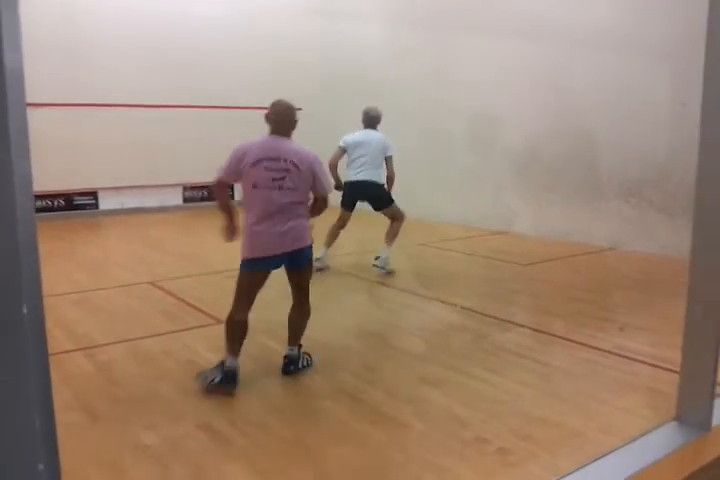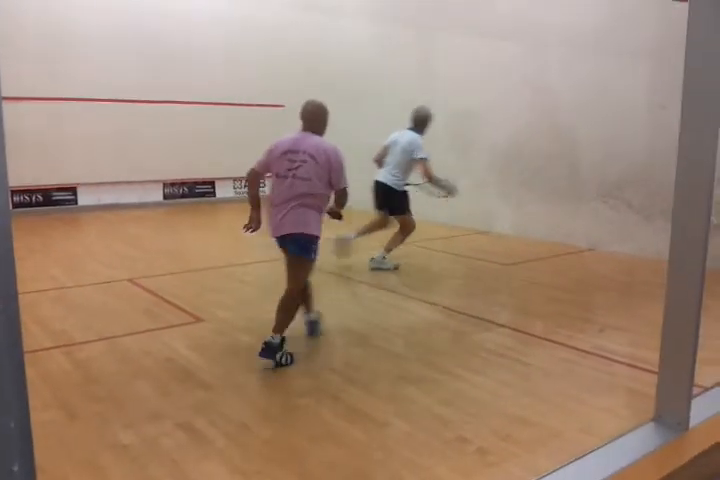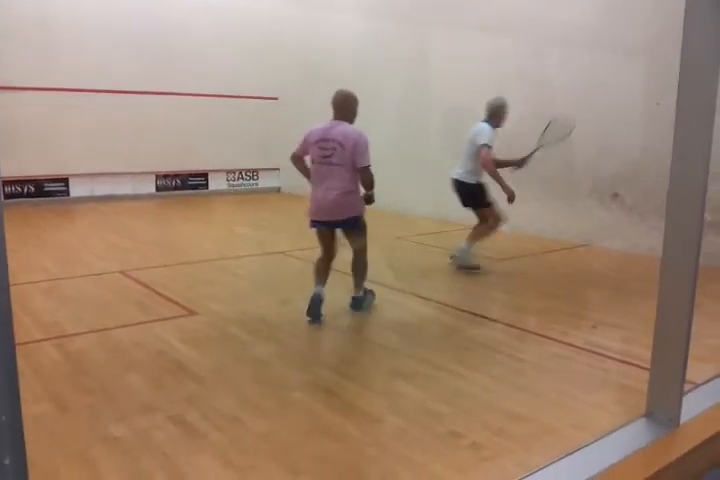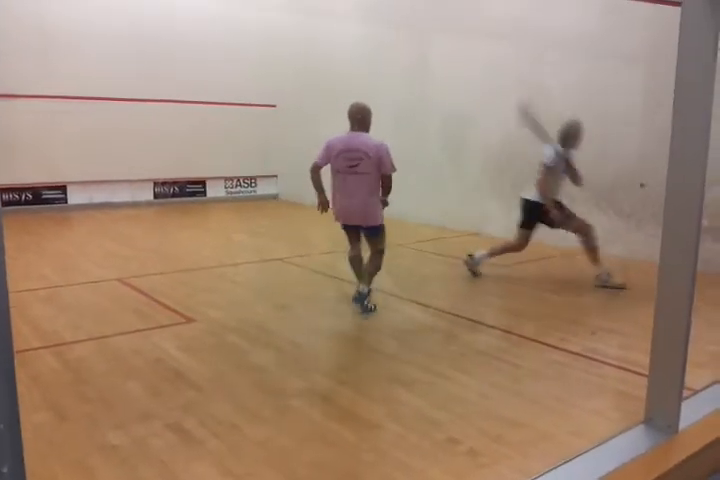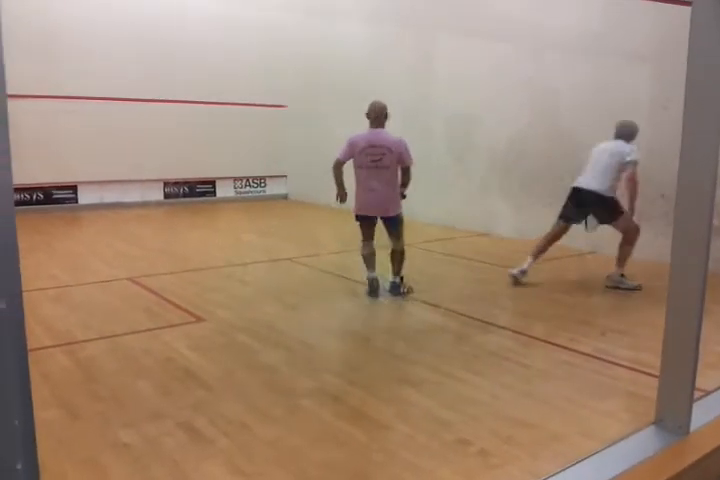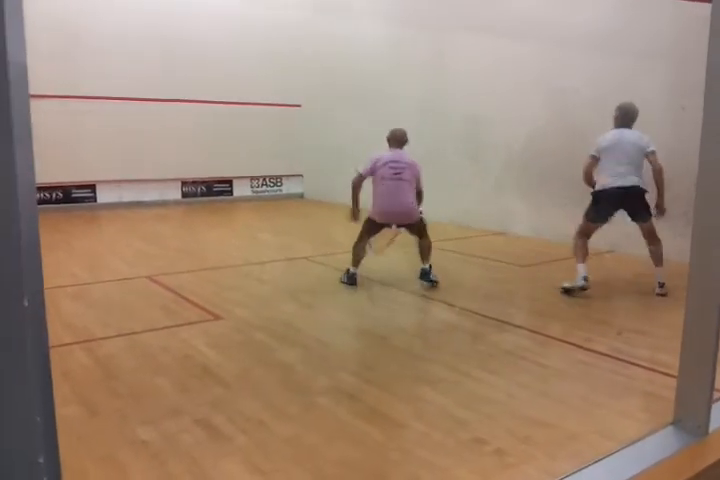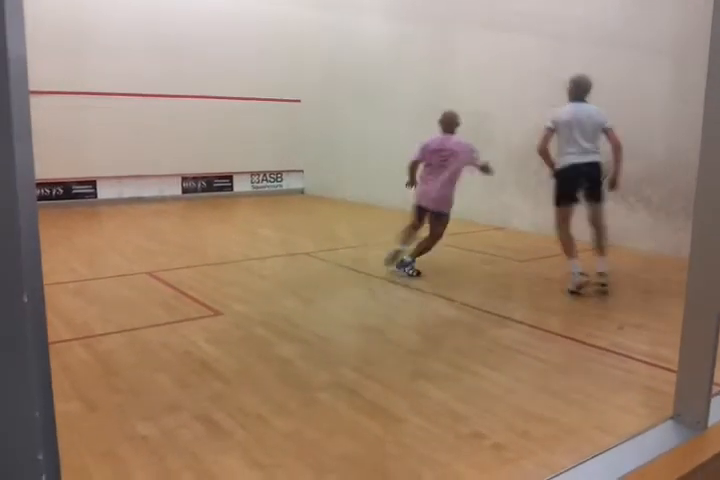
dt=0.3s
person 1, frame 1
left shoulder: (246, 151)
right shoulder: (309, 158)
left elbow: (220, 187)
right elbow: (322, 201)
left wrist: (230, 219)
left hip: (259, 240)
right hip: (297, 237)
left knee: (241, 305)
right knee: (301, 299)
left ankle: (229, 368)
right ankle: (293, 355)
person 1, frame 2
left shoulder: (279, 146)
right shoulder: (330, 151)
left elbow: (252, 176)
right elbow: (340, 194)
left wrist: (255, 212)
right wrist: (337, 208)
left hip: (279, 223)
right hip: (306, 224)
left knee: (298, 275)
right knee: (296, 283)
left ankle: (311, 319)
right ankle: (274, 341)
person 1, frame 3
left shoulder: (314, 133)
right shoulder: (356, 136)
left elbow: (295, 157)
right elbow: (364, 174)
right wrist: (369, 193)
left hip: (319, 206)
right hip: (348, 205)
left knee: (326, 253)
right knee: (359, 250)
left ankle: (317, 295)
right ankle: (358, 296)
person 1, frame 4
left shoulder: (333, 144)
right shoulder: (378, 147)
left elbow: (314, 170)
right elbow: (387, 180)
left wrist: (321, 196)
right wrist: (384, 198)
left hip: (343, 209)
right hip: (370, 211)
left knee: (355, 246)
right knee: (377, 251)
left ankle: (361, 288)
right ankle: (363, 291)
person 1, frame 5
left shoulder: (355, 141)
right shoulder: (398, 142)
left elbow: (337, 165)
right elbow: (406, 172)
left wrist: (340, 189)
right wrist: (402, 190)
left hip: (364, 202)
right hip: (390, 202)
left knee: (367, 241)
right knee: (397, 242)
left ankle: (372, 278)
right ankle: (396, 282)
person 1, frame 6
left shoulder: (378, 160)
right shoulder: (413, 164)
left elbow: (357, 181)
right elbow: (419, 192)
left wrist: (354, 206)
right wrist: (416, 210)
left hip: (381, 211)
right hip: (407, 211)
left knee: (363, 238)
right knee: (424, 237)
left ankle: (352, 273)
right ankle: (426, 270)
person 1, frame 7
left shoulder: (428, 144)
right shoulder: (466, 147)
left elbow: (413, 164)
right elbow: (482, 167)
left wrist: (412, 179)
right wrist: (487, 167)
left hip: (423, 194)
right hip: (442, 198)
left knee: (415, 225)
right knee: (435, 235)
left ankle: (400, 251)
right ankle: (406, 261)
person 2, frame 1
left shoulder: (350, 138)
right shoulder: (384, 140)
left elbow: (332, 163)
right elbow: (391, 173)
left wrist: (337, 181)
right wrist: (388, 191)
left hip: (352, 184)
right hip: (374, 185)
left knee: (340, 223)
right knee: (398, 217)
left ankle: (321, 258)
right ankle: (383, 257)
person 2, frame 2
left shoulder: (396, 135)
right shoulder: (417, 142)
left elbow: (378, 159)
right elbow: (427, 175)
right wrist: (444, 186)
left hip: (381, 183)
right hip: (394, 188)
left knee: (383, 222)
right knee: (408, 226)
left ankle: (348, 238)
right ankle: (380, 258)
person 2, frame 3
left shoulder: (483, 128)
right shoulder: (485, 131)
left elbow: (489, 162)
right elbow: (485, 162)
left wrist: (517, 162)
right wrist: (504, 186)
left hip: (464, 180)
right hip: (466, 182)
left knee: (486, 220)
right knee: (496, 219)
left ankle: (463, 255)
right ankle: (463, 251)
person 2, frame 4
left shoulder: (562, 154)
right shoulder: (554, 152)
left elbow: (577, 181)
right elbow: (540, 182)
left wrist: (568, 161)
right wrist: (552, 211)
left hip: (533, 201)
right hip: (537, 203)
left knee: (519, 244)
right knee: (585, 230)
left ankle: (477, 258)
right ankle: (602, 276)
person 2, frame 5
left shoulder: (600, 147)
right shoulder: (630, 150)
right elbow: (631, 178)
right wrist: (630, 209)
left hip: (579, 190)
right hip: (600, 195)
left knee: (554, 234)
right knee: (632, 230)
left ankle: (524, 268)
right ankle: (616, 276)
person 2, frame 6
left shoulder: (604, 139)
right shoulder: (642, 139)
left elbow: (587, 173)
right elbow: (657, 168)
left wrist: (597, 187)
right wrist: (661, 200)
left hip: (605, 191)
right hip: (633, 191)
left knee: (580, 235)
right knee: (652, 237)
left ankle: (581, 277)
right ankle: (660, 282)
person 2, frame 7
left shoulder: (560, 114)
right shoulder: (598, 113)
left elbow: (542, 146)
right elbow: (616, 144)
left wrist: (553, 166)
right wrist: (616, 174)
left hip: (566, 169)
right hip: (592, 168)
left knee: (562, 225)
right knee: (597, 223)
left ankle: (578, 274)
right ankle: (602, 273)
